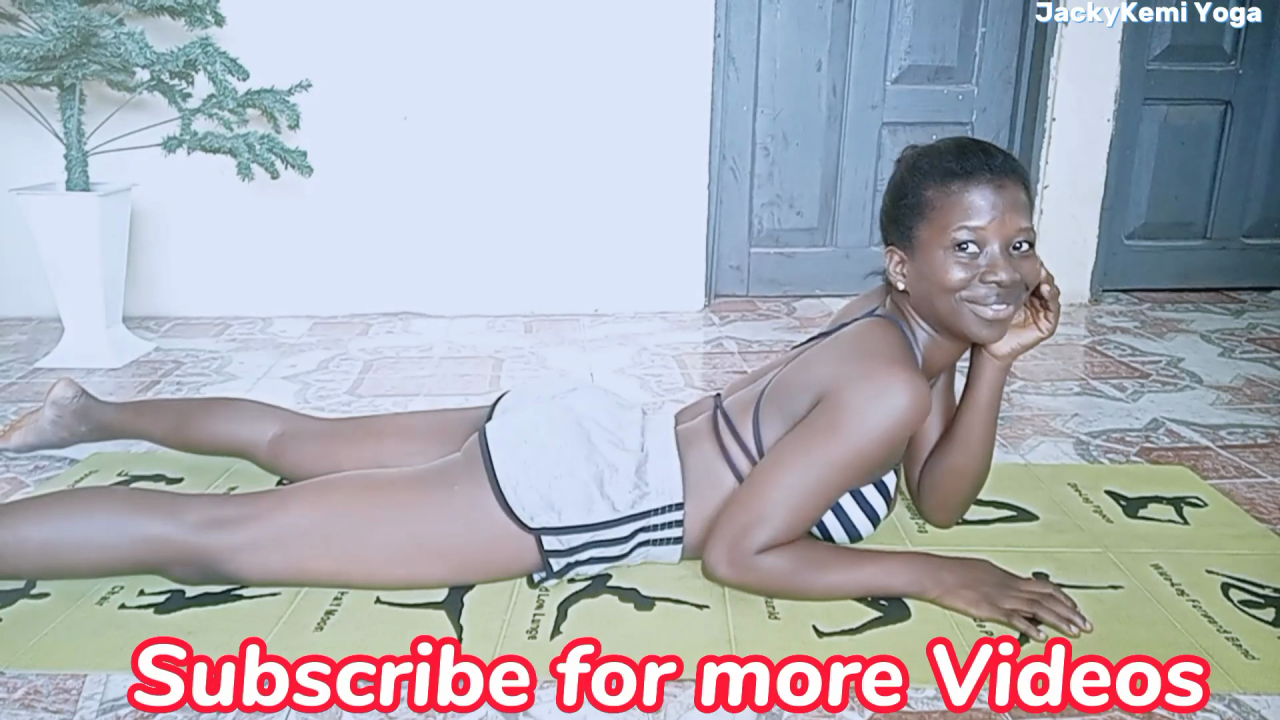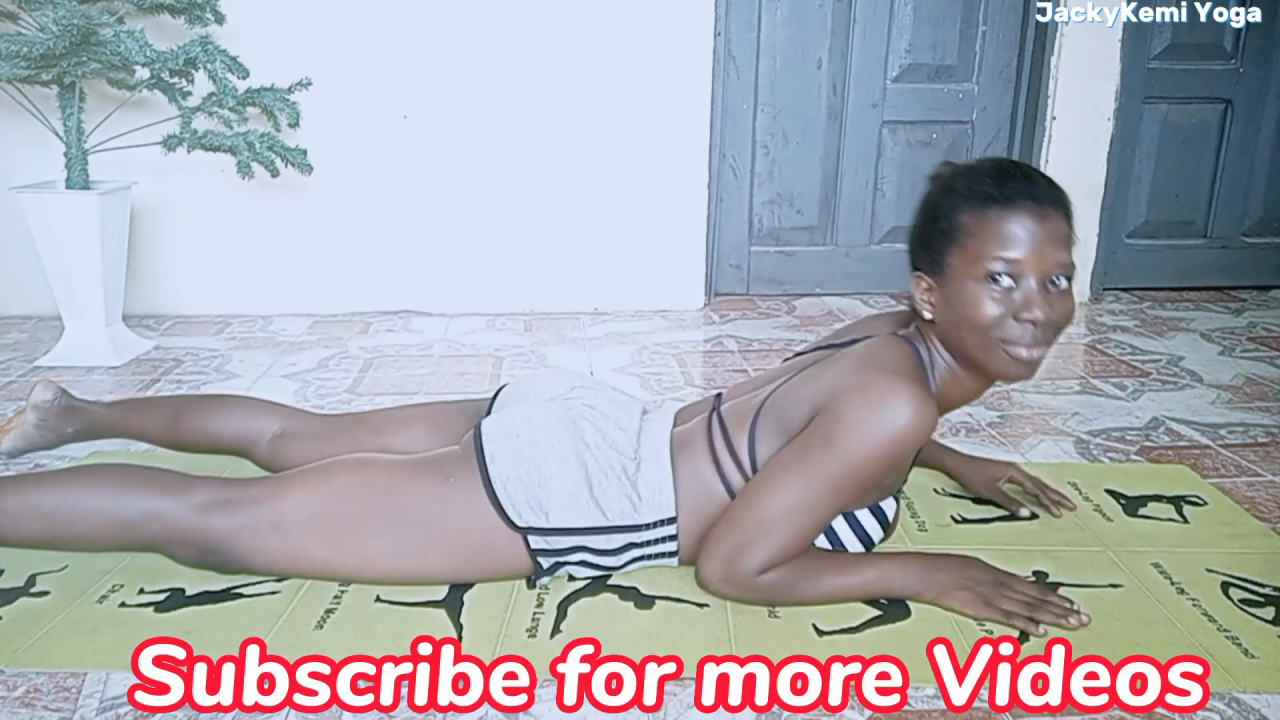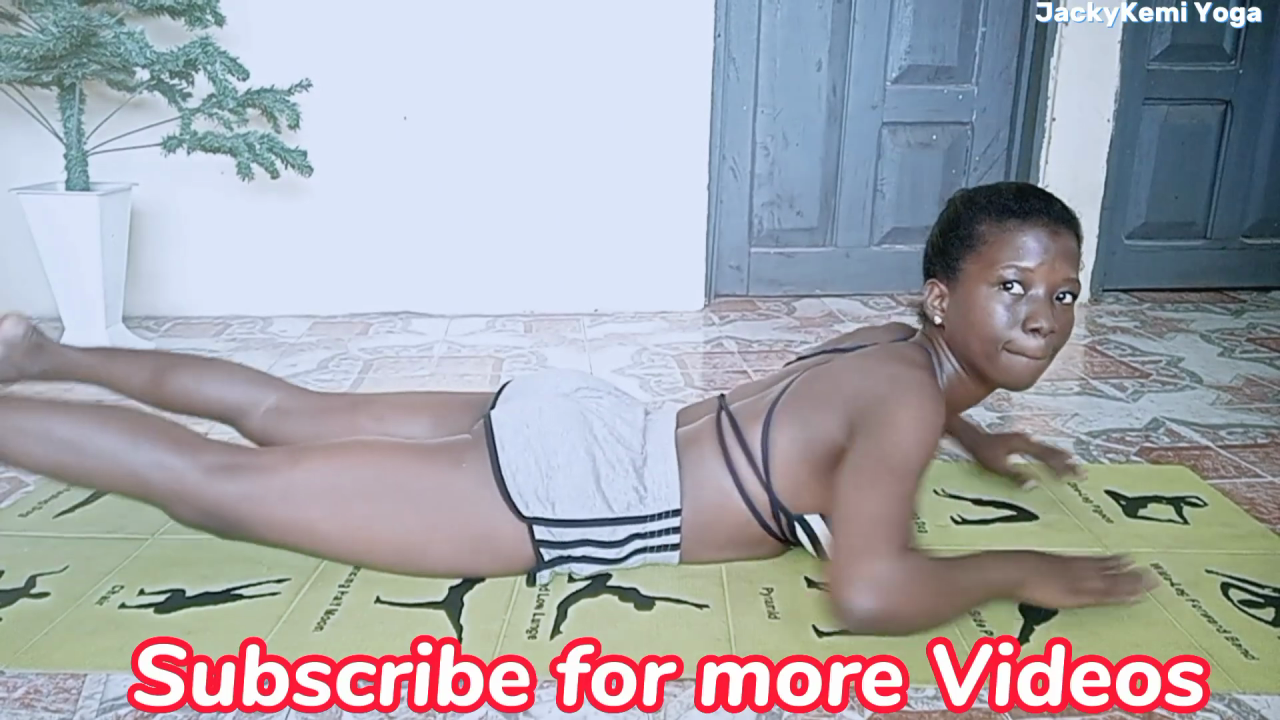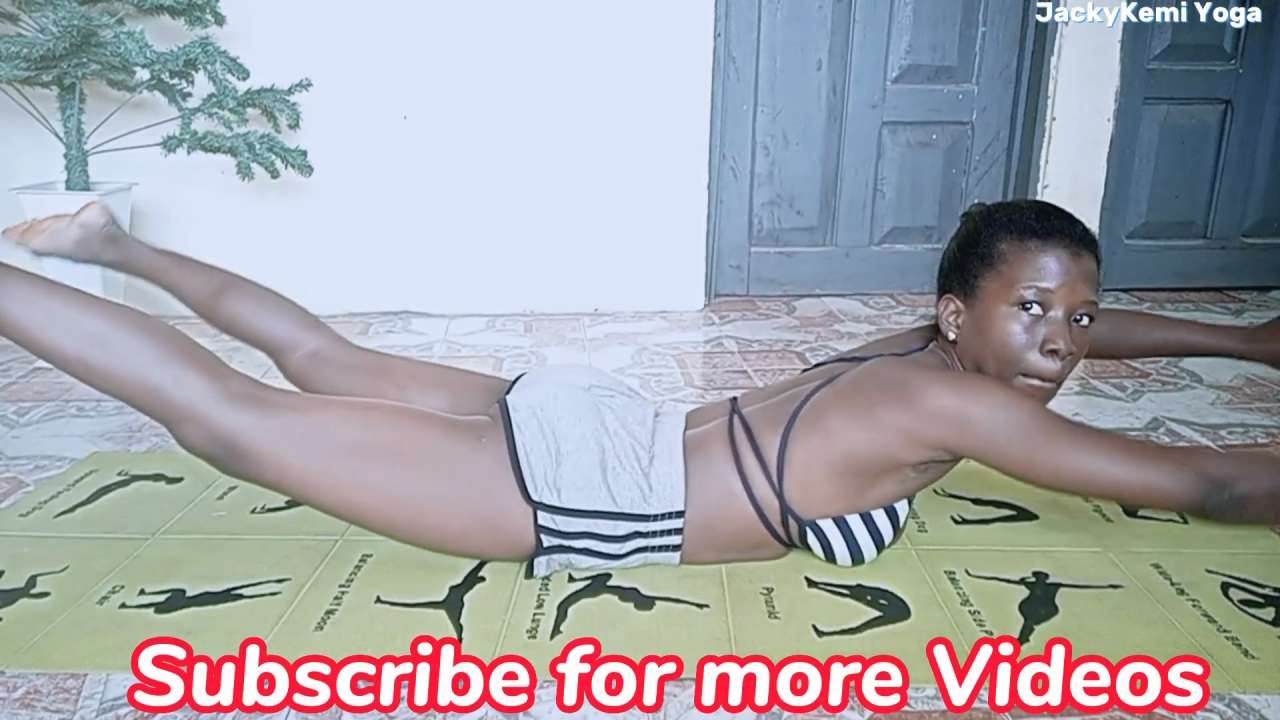
dt=0.5s
person 1, frame 1
left shoulder: (903, 322)
right shoulder: (887, 385)
left elbow: (941, 500)
right elbow: (738, 555)
left wrist: (996, 364)
right wrist: (934, 580)
left hip: (574, 439)
right hip: (563, 496)
left knee: (301, 447)
right knee: (216, 538)
left ankle: (94, 413)
person 1, frame 2
left shoulder: (905, 338)
right shoulder: (896, 400)
right elbow: (731, 566)
left wrist: (943, 460)
right wrist: (929, 572)
left hip: (575, 430)
right hip: (554, 499)
left knee: (295, 439)
right knee: (212, 521)
person 1, frame 3
left shoulder: (907, 346)
right shoulder: (909, 396)
right elbow: (865, 596)
left wrist: (968, 436)
right wrist: (1024, 570)
left hip: (573, 433)
right hip: (565, 494)
left knee: (290, 415)
right knee: (221, 483)
person 1, frame 4
left shoulder: (940, 352)
right shoulder: (951, 402)
left elbow: (1083, 330)
left hip: (586, 434)
right hip: (576, 491)
left knee: (331, 366)
right knee: (236, 420)
left ankle: (116, 242)
